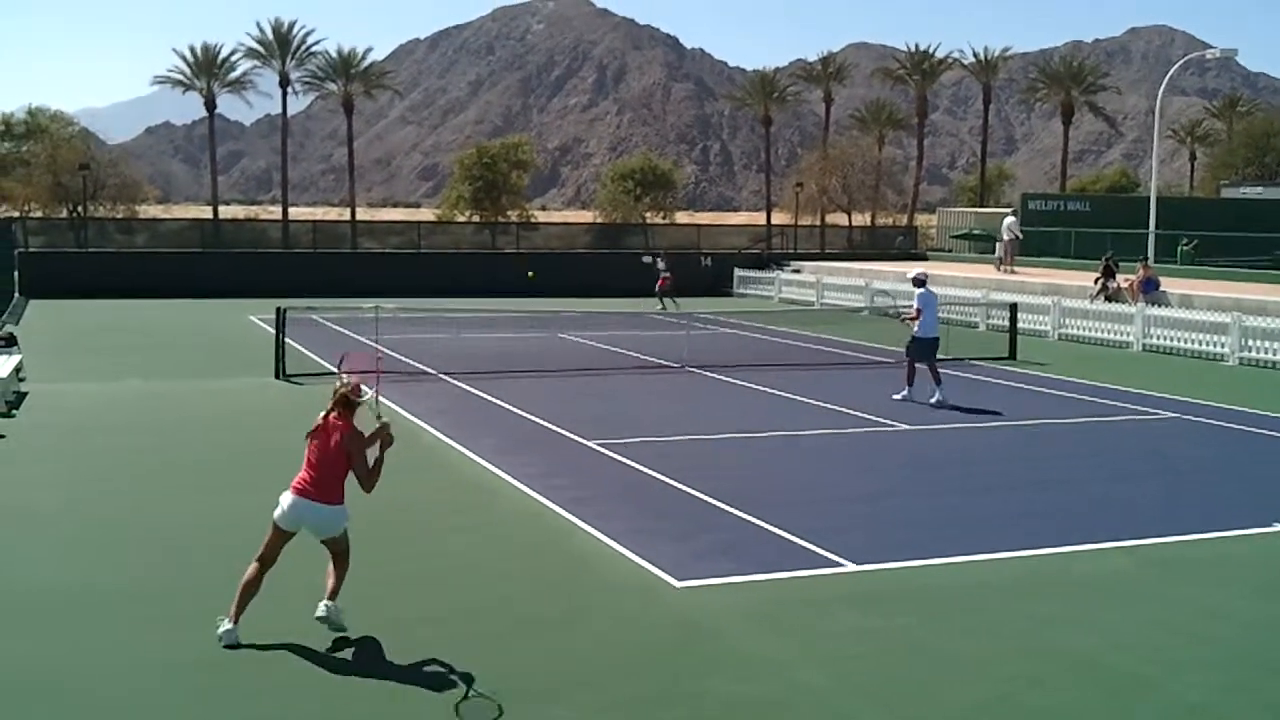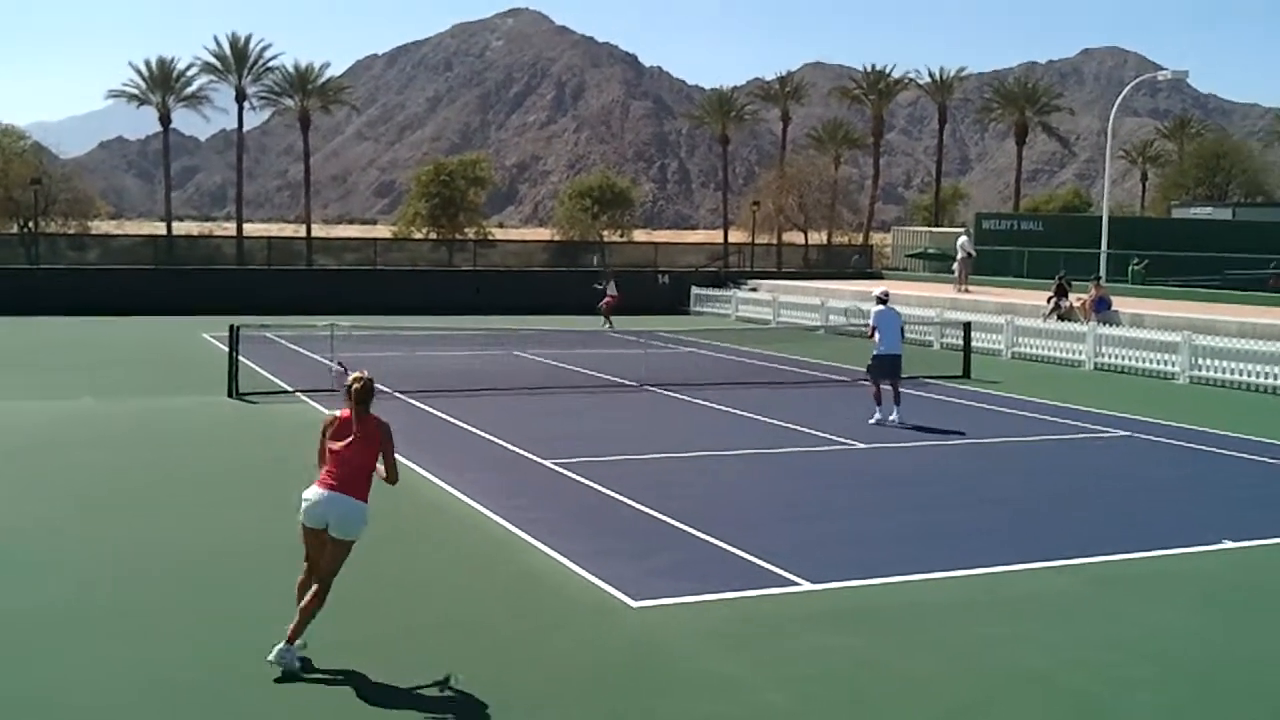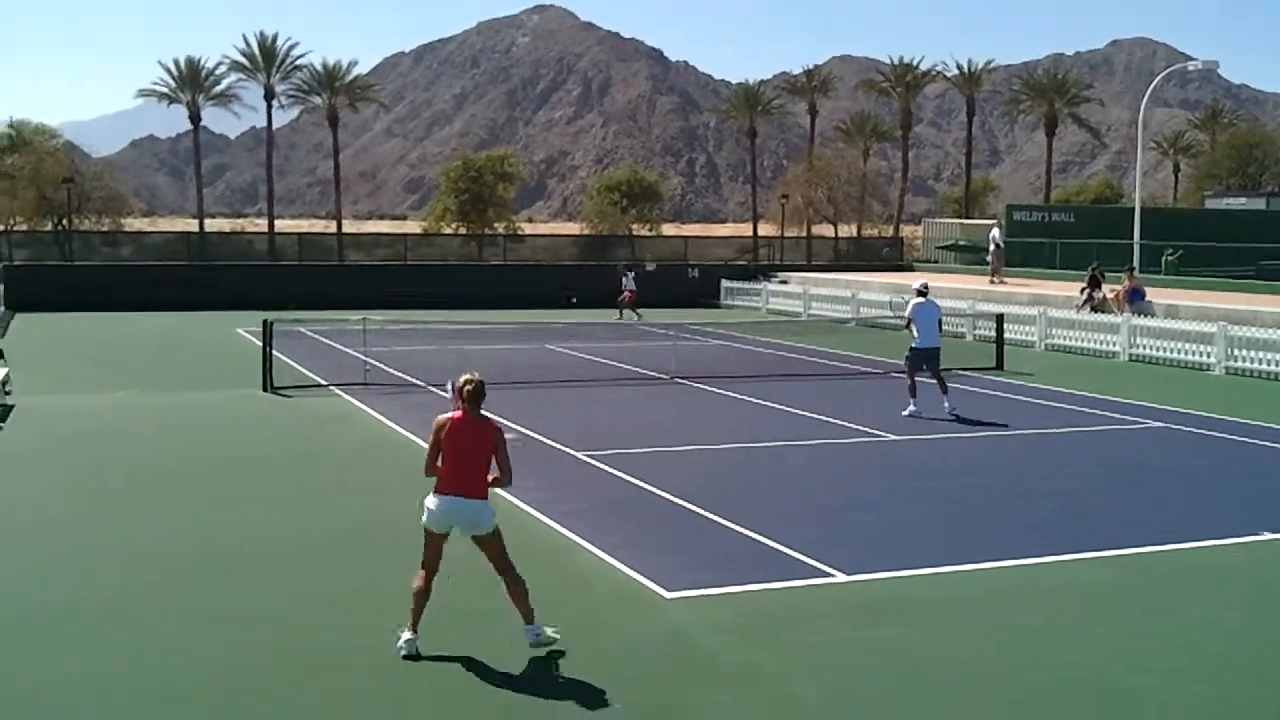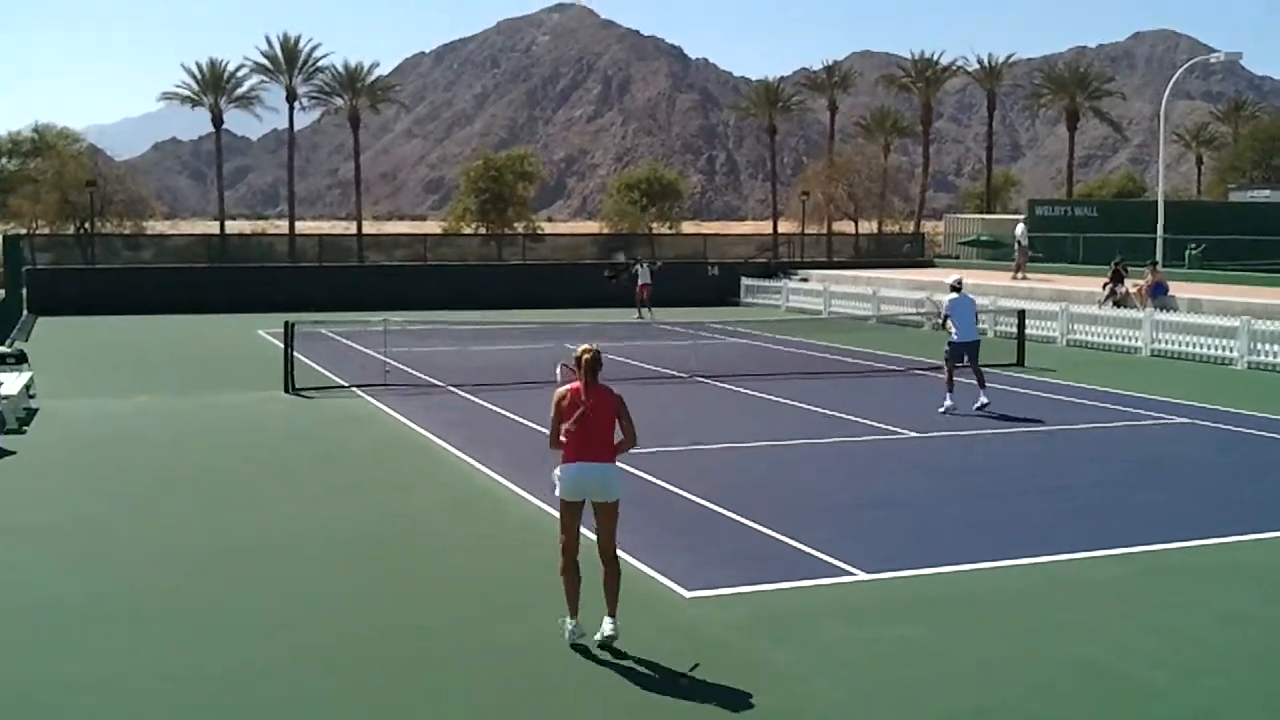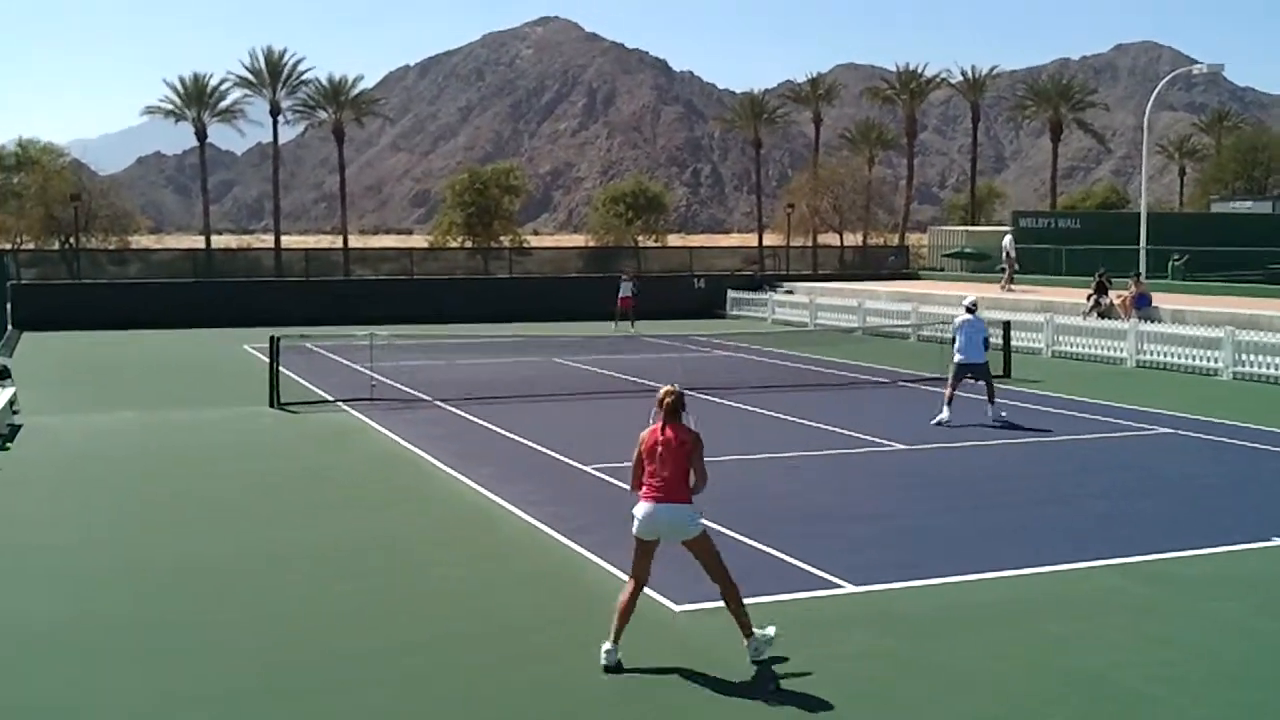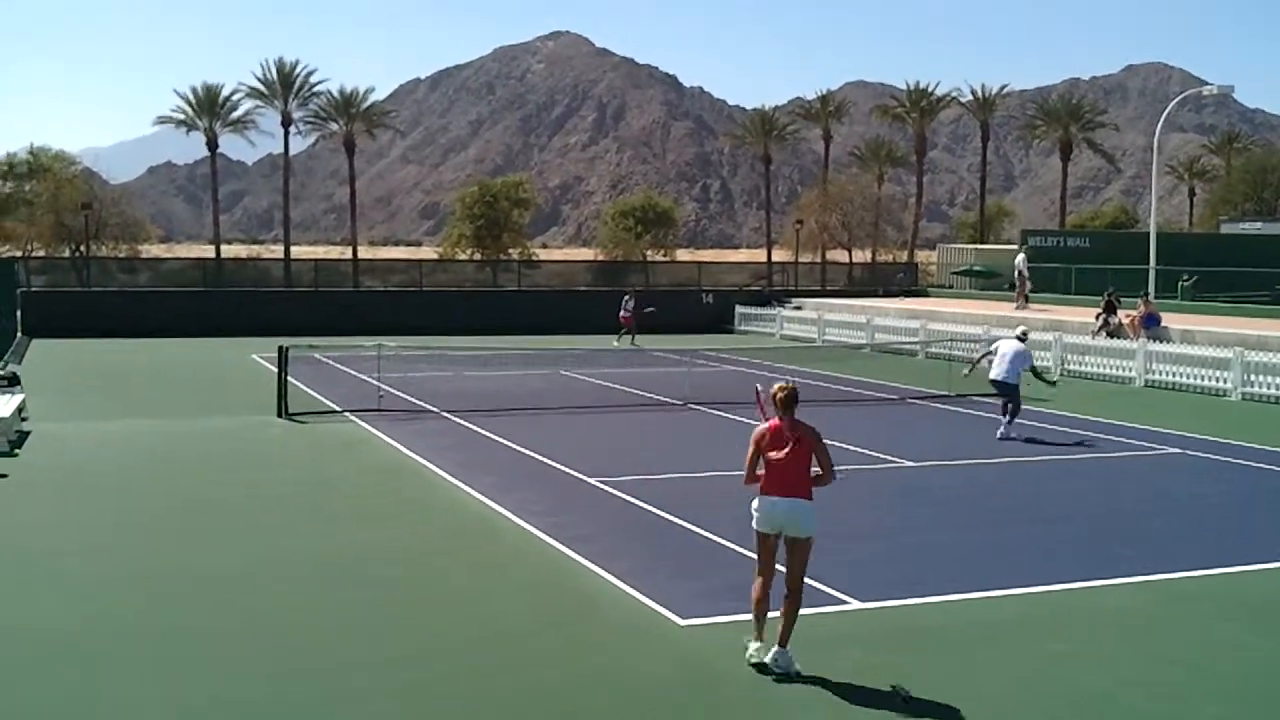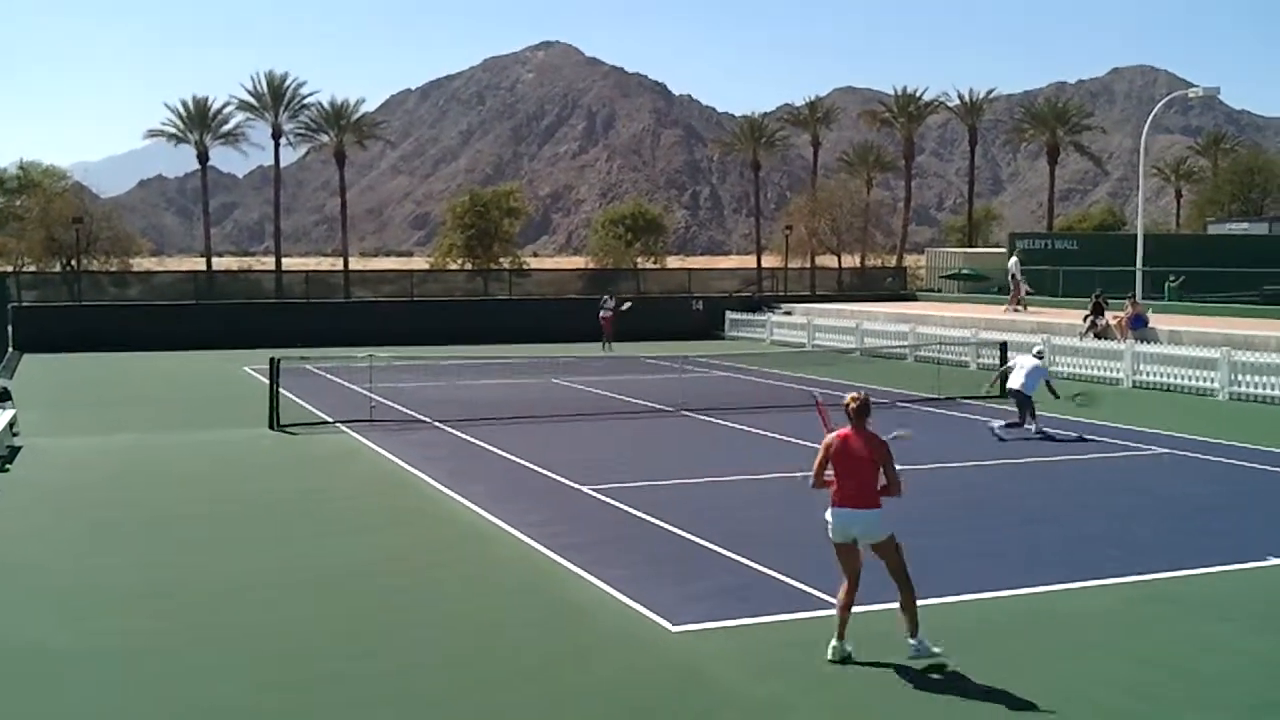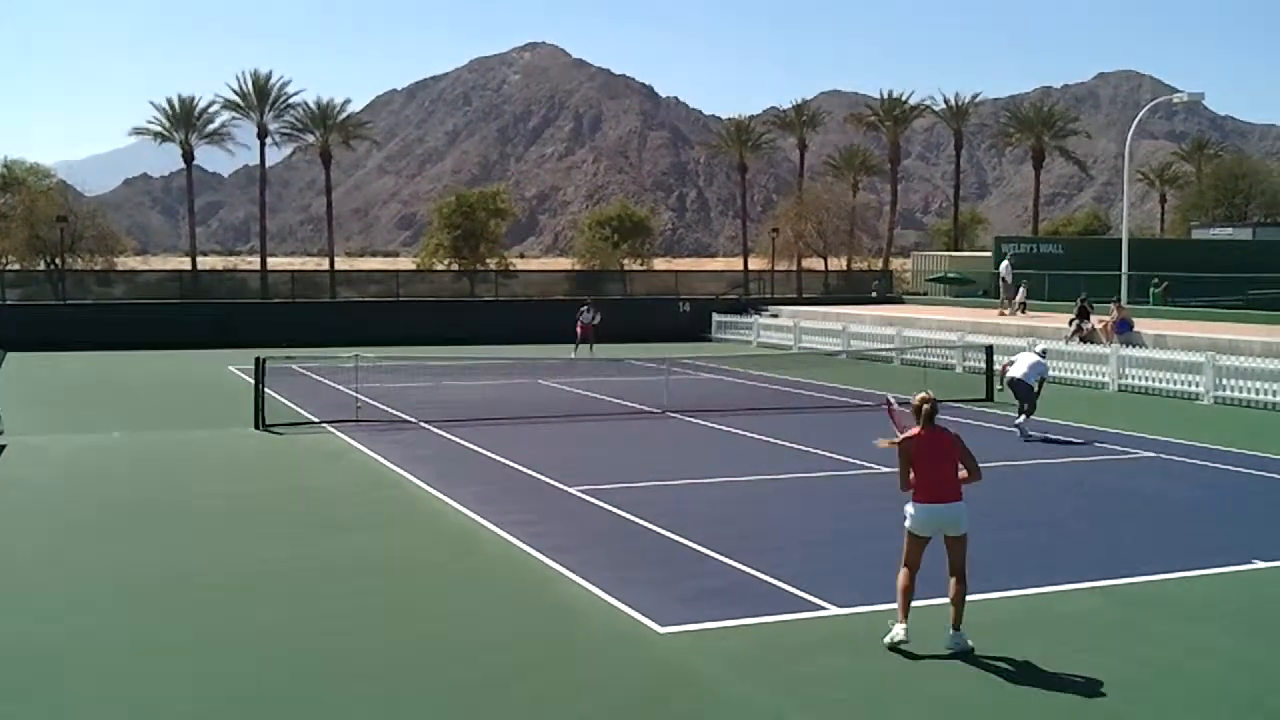
dt=0.3s
person 1, frame 1
left shoulder: (321, 420)
right shoulder: (354, 436)
right elbow: (368, 486)
left wrist: (374, 437)
right wrist: (384, 449)
left hip: (294, 501)
right hip: (328, 511)
left knee: (262, 563)
right knee: (341, 558)
left ankle: (230, 625)
right ankle: (328, 606)
person 1, frame 2
left shoulder: (332, 421)
right shoulder: (382, 429)
right elbow: (392, 479)
left hip: (319, 497)
right hip: (351, 507)
left knee: (312, 569)
right knee: (323, 582)
left ankle: (291, 642)
right ankle: (287, 646)
person 1, frame 3
left shoulder: (443, 423)
right shoulder: (494, 430)
left elbow: (430, 470)
right elbow: (506, 478)
left hip: (442, 504)
right hip: (477, 508)
left knee: (428, 570)
right knee: (506, 570)
left ankle: (410, 635)
right ankle: (531, 628)
person 1, frame 4
left shoulder: (563, 394)
right shoulder: (613, 397)
left elbow: (554, 442)
right elbow: (630, 439)
left hip: (571, 472)
right hip: (605, 473)
left knee: (569, 552)
right knee: (608, 552)
left ankle: (572, 622)
right ankle: (610, 620)
person 1, frame 5
left shoulder: (645, 436)
right shoulder: (691, 437)
left elbow: (634, 485)
right elbow: (700, 480)
right wrist: (686, 492)
left hip: (647, 510)
right hip: (682, 514)
left knee: (636, 584)
right knee: (723, 578)
left ankle: (611, 647)
right ankle: (751, 639)
person 1, frame 6
left shoulder: (761, 432)
right shoulder: (810, 433)
left elbow: (748, 478)
right elbow: (828, 475)
right wrist: (803, 482)
left hip: (768, 505)
right hip: (801, 508)
left knee: (764, 578)
right knee: (794, 585)
left ankle: (757, 643)
right ankle: (780, 652)
person 1, frame 7
left shoulder: (831, 441)
right shoulder: (878, 444)
left elbow: (816, 482)
right elbow: (896, 490)
left hip: (840, 516)
right hip: (870, 517)
left knee: (851, 580)
right knee: (902, 577)
left ankle: (838, 644)
right ankle: (915, 640)
person 1, frame 8
left shoulder: (906, 440)
right shoulder: (952, 438)
left elbow: (904, 485)
right elbow: (976, 474)
left hip: (922, 510)
right hip: (953, 509)
left knee: (908, 569)
right knee: (957, 573)
left ankle: (901, 626)
right ankle: (956, 634)
